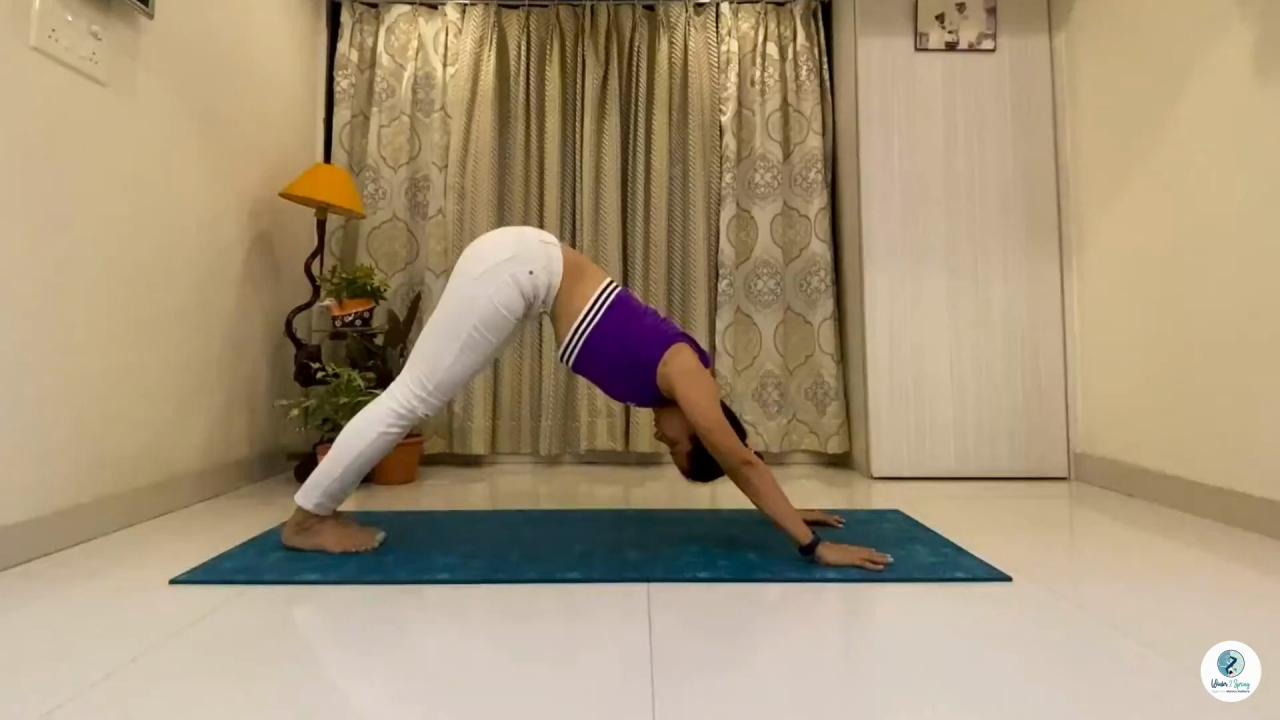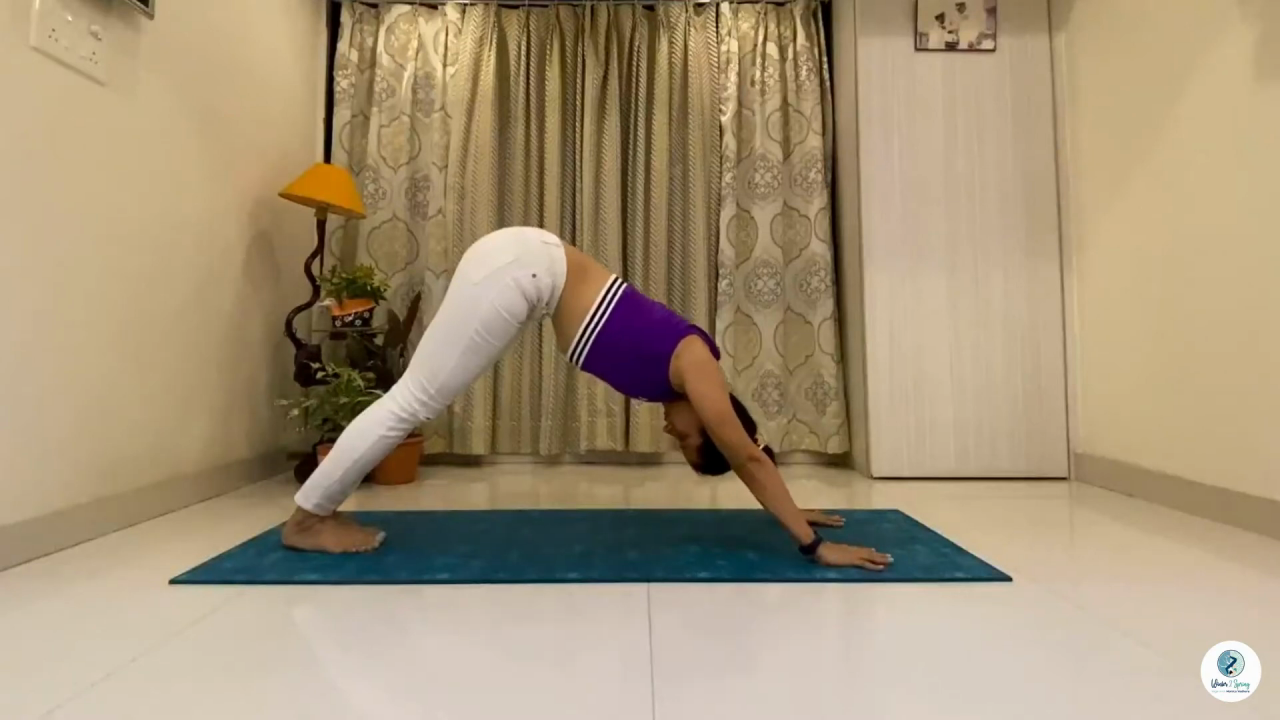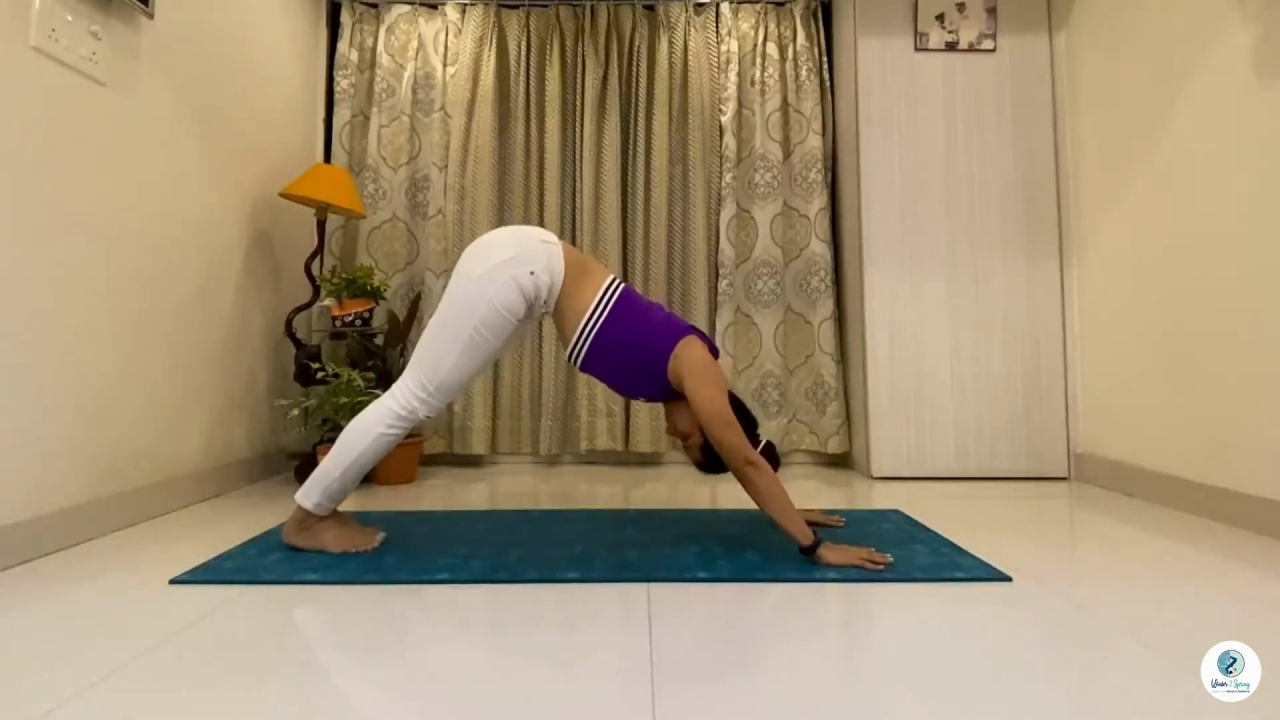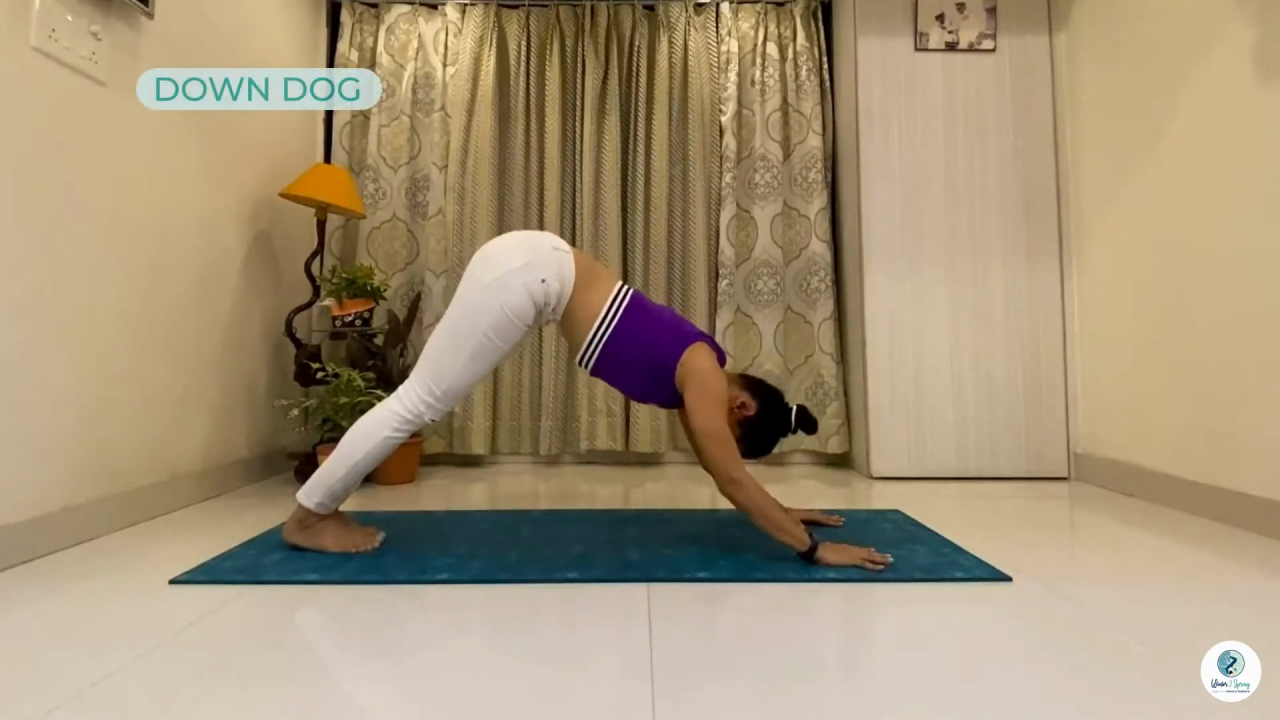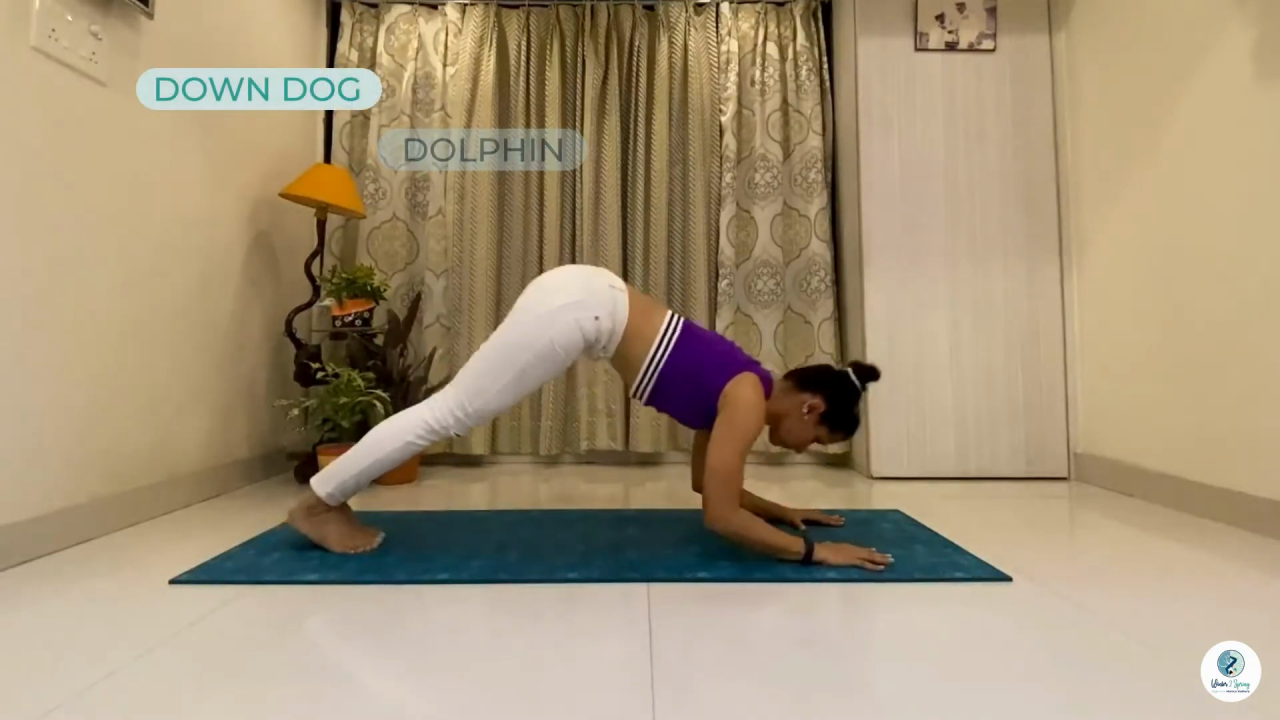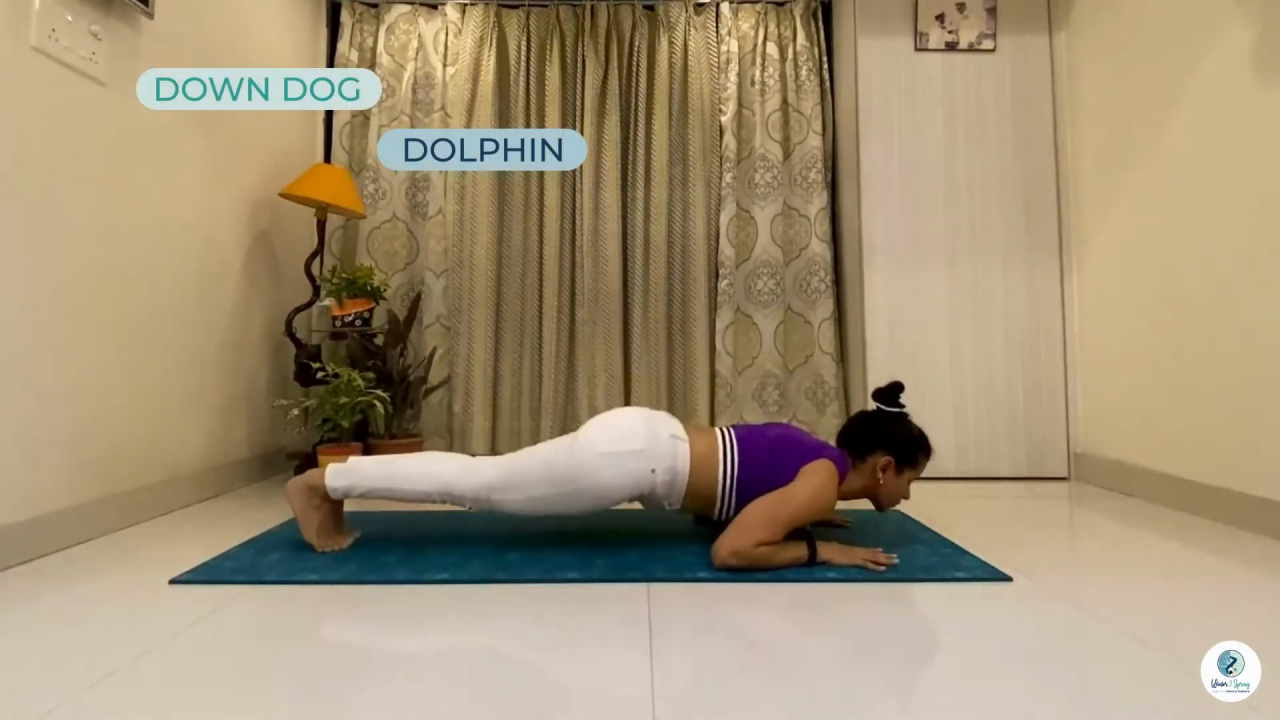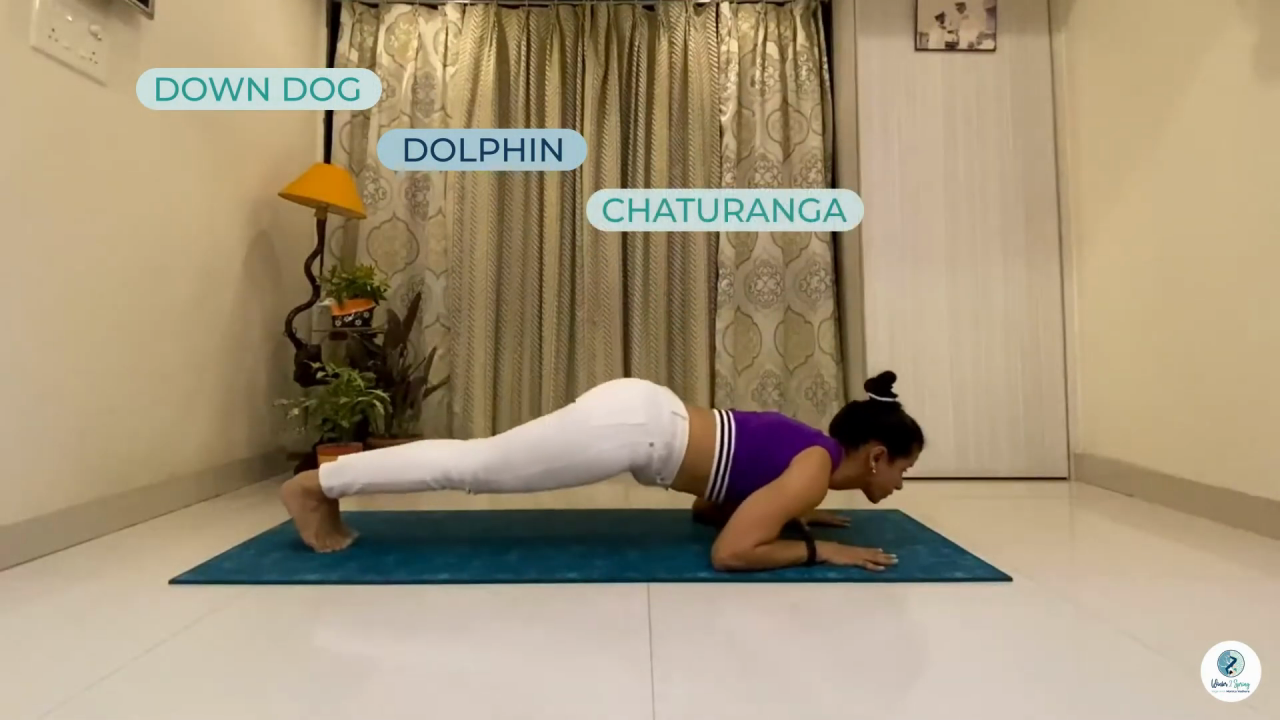
dt=0.7s
person 1, frame 1
left shoulder: (681, 373)
right shoulder: (684, 377)
left elbow: (739, 463)
right elbow: (739, 461)
left wrist: (786, 512)
right wrist: (813, 546)
left hip: (525, 264)
right hip: (521, 267)
left knee: (414, 398)
right knee: (414, 398)
left ankle: (323, 506)
right ankle: (307, 518)
person 1, frame 2
left shoulder: (687, 367)
right shoulder: (695, 368)
left elbow: (746, 458)
right elbow: (748, 457)
left wrist: (789, 512)
right wrist: (813, 545)
left hip: (527, 264)
right hip: (521, 267)
left knee: (414, 400)
right knee: (415, 401)
left ankle: (323, 506)
right ankle: (307, 518)
person 1, frame 3
left shoulder: (689, 368)
right shoulder: (694, 370)
left elbow: (744, 460)
right elbow: (746, 460)
left wrist: (790, 513)
right wrist: (814, 546)
left hip: (526, 263)
right hip: (521, 265)
left knee: (415, 399)
right knee: (416, 399)
left ankle: (321, 506)
right ankle: (307, 517)
person 1, frame 4
left shoulder: (697, 372)
right shoulder: (701, 377)
left elbow: (725, 472)
right elbow: (731, 479)
left wrist: (781, 510)
right wrist: (813, 548)
left hip: (537, 264)
right hip: (528, 271)
left knee: (421, 401)
right knee: (421, 402)
left ankle: (324, 506)
right ankle: (309, 515)
person 1, frame 5
left shoulder: (736, 392)
right shoulder: (748, 400)
left elbow: (710, 487)
right elbow: (721, 517)
left wrist: (780, 512)
right wrist: (812, 550)
left hip: (585, 296)
right hip: (582, 306)
left knee: (451, 410)
right knee: (453, 412)
left ankle: (332, 500)
right ankle: (319, 502)
person 1, frame 6
left shoulder: (810, 456)
right shoulder: (824, 484)
left elbow: (732, 509)
right elbow: (732, 551)
left wrist: (799, 520)
right wrist: (819, 549)
left hip: (644, 434)
right hip: (637, 454)
left knee: (480, 478)
right knee: (478, 484)
left ankle: (334, 483)
right ankle: (323, 483)
person 1, frame 7
left shoulder: (803, 449)
right shoulder: (817, 468)
left elbow: (711, 507)
right elbow: (732, 552)
left wrist: (792, 516)
right wrist: (818, 551)
left hip: (638, 407)
right hip: (633, 426)
left knee: (474, 461)
right knee: (472, 468)
left ankle: (330, 483)
right ankle: (317, 484)
